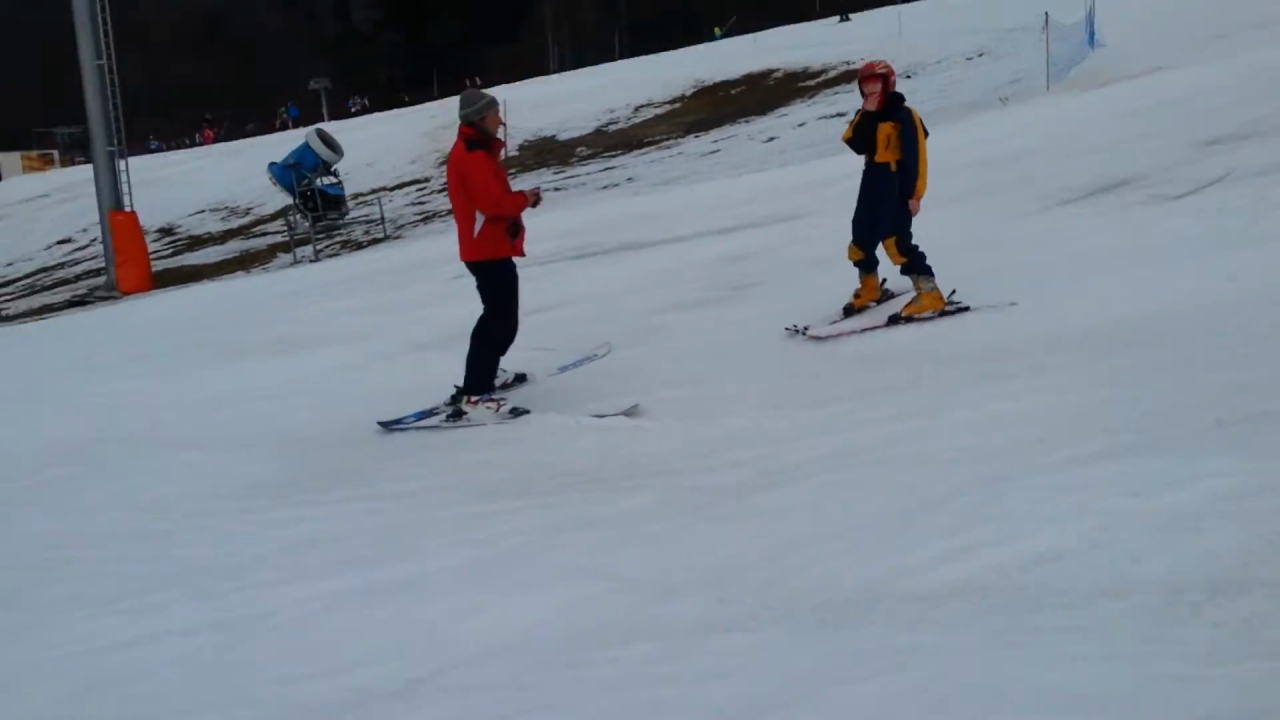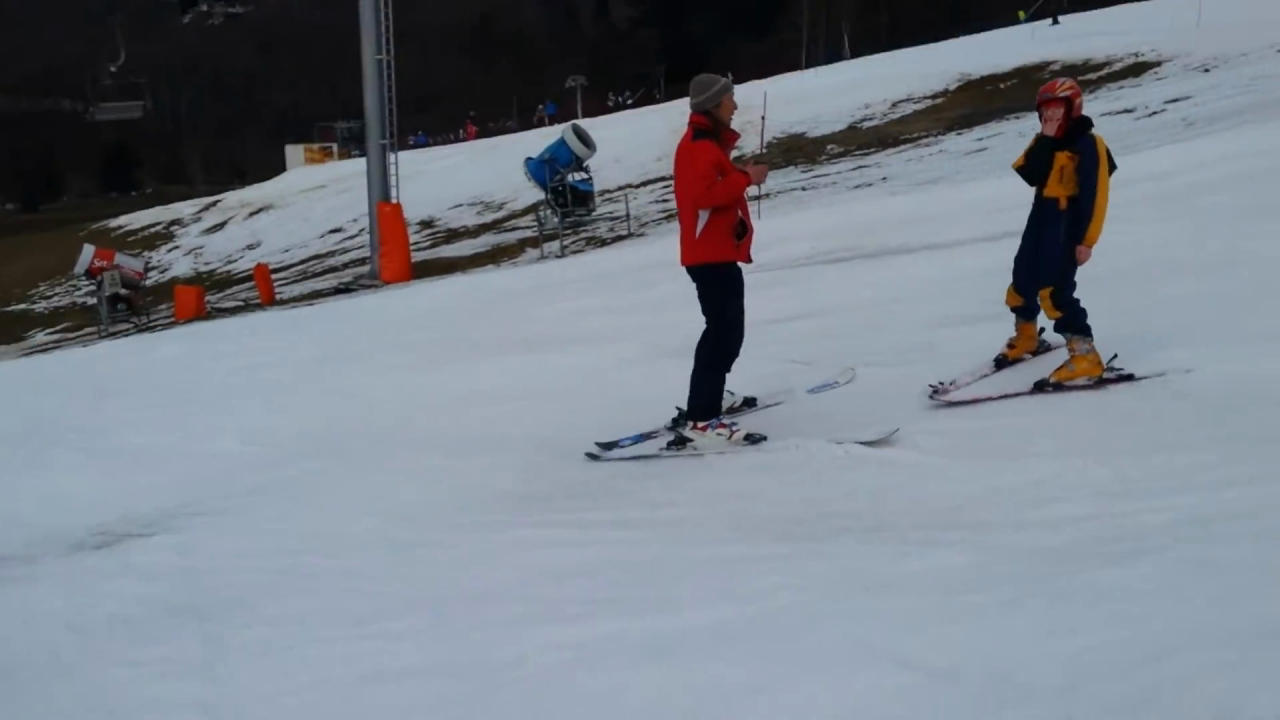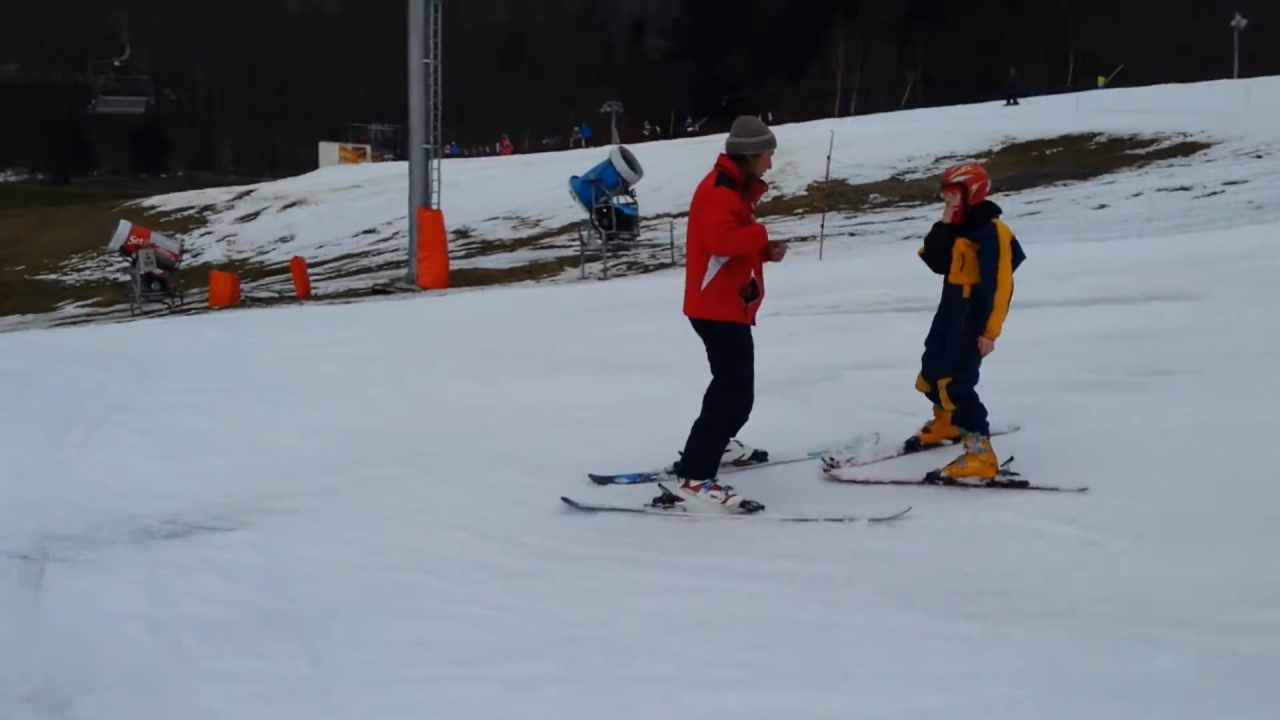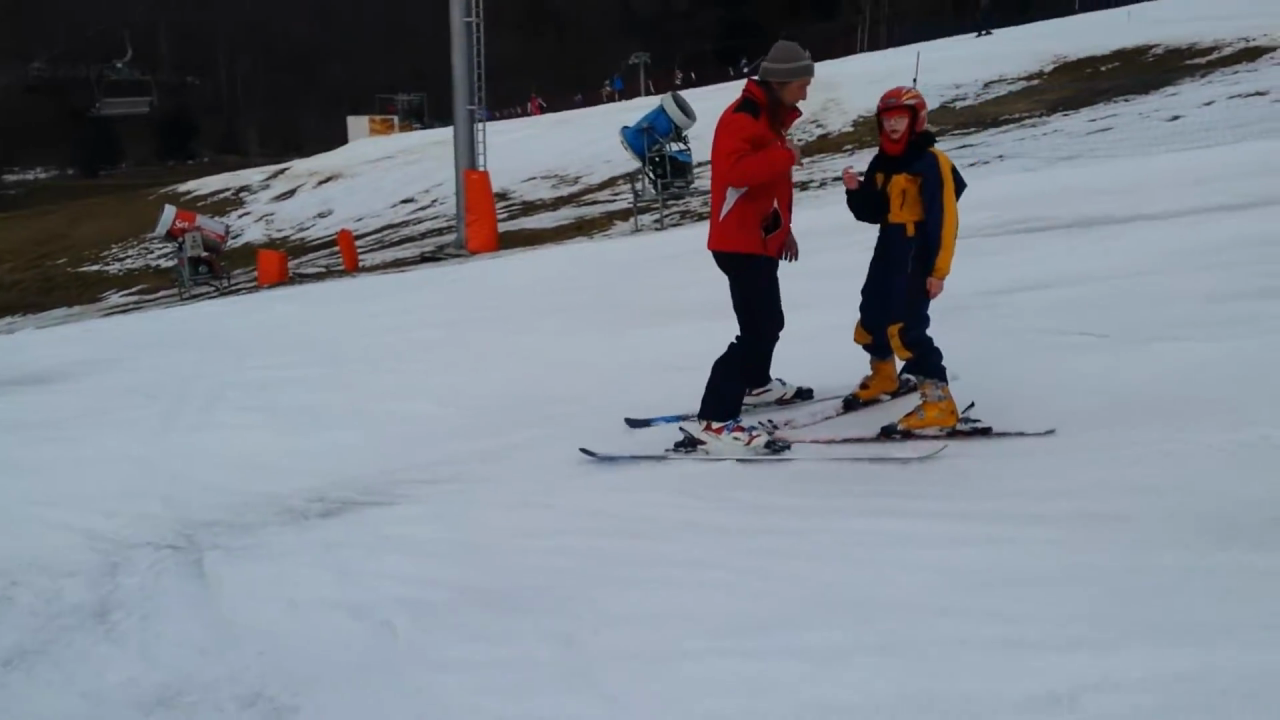
dt=1s
person 1, frame 1
left shoulder: (471, 150)
right shoulder: (473, 155)
right elbow: (492, 203)
left wrist: (520, 198)
right wrist: (524, 199)
left hip: (486, 247)
right hip: (489, 250)
left knee: (495, 314)
right knee: (502, 321)
left ankle: (483, 376)
right ankle: (474, 395)
person 1, frame 2
left shoulder: (706, 140)
right shoulder: (700, 143)
right elbow: (704, 194)
left wrist: (739, 175)
right wrist: (745, 178)
left hip: (713, 250)
right hip: (712, 253)
left knee: (721, 328)
right knee: (726, 333)
left ankle: (708, 396)
right ankle: (700, 419)
person 1, frame 3
left shoulder: (734, 186)
right shoulder: (720, 189)
right elbow: (721, 240)
left wrist: (767, 250)
right wrist: (760, 233)
left hip: (725, 304)
right hip: (719, 307)
left knee: (729, 382)
right knee: (736, 395)
left ankle: (717, 444)
right ankle: (692, 476)
person 1, frame 4
left shoulder: (767, 118)
right shoulder: (742, 117)
right elbow: (737, 169)
left wrist: (783, 229)
right wrist: (785, 155)
left hip: (760, 240)
right hip: (741, 241)
left knee: (768, 322)
right knee: (759, 331)
left ankle: (754, 384)
person 2, frame 1
left shoulder: (903, 115)
right shoulder: (866, 115)
left elbow: (916, 156)
right elbow: (858, 145)
left wrist: (915, 193)
right wrist: (866, 114)
left hip: (896, 183)
right hip: (871, 181)
left knee: (895, 240)
right knee: (861, 240)
left ankle: (929, 294)
right ankle: (870, 289)
person 2, frame 2
left shoulder: (1088, 144)
right shoulder: (1046, 141)
left elbow: (1096, 194)
right elbow: (1032, 176)
left wrist: (1088, 239)
right wrist: (1044, 141)
left hip: (1068, 222)
right hip: (1041, 216)
left knee: (1053, 290)
right knee: (1022, 281)
left ankle: (1085, 356)
right ankle: (1027, 337)
person 2, frame 3
left shoulder: (991, 231)
right shoulder: (956, 226)
left elbow: (999, 284)
right elbow: (937, 264)
left wrist: (990, 330)
right wrist: (942, 227)
left hip: (974, 312)
right hip: (951, 306)
left knee: (955, 380)
right knee: (931, 369)
left ankle: (980, 454)
right ankle: (946, 423)
person 2, frame 4
left shoulder: (931, 162)
right shoulder: (881, 163)
left elbow: (944, 220)
right elbow: (873, 213)
left wrist: (939, 269)
right wrist: (854, 191)
left hip: (918, 251)
right hip: (888, 248)
left knee: (904, 326)
right knee: (871, 316)
left ankle: (939, 403)
right ankle: (884, 376)
